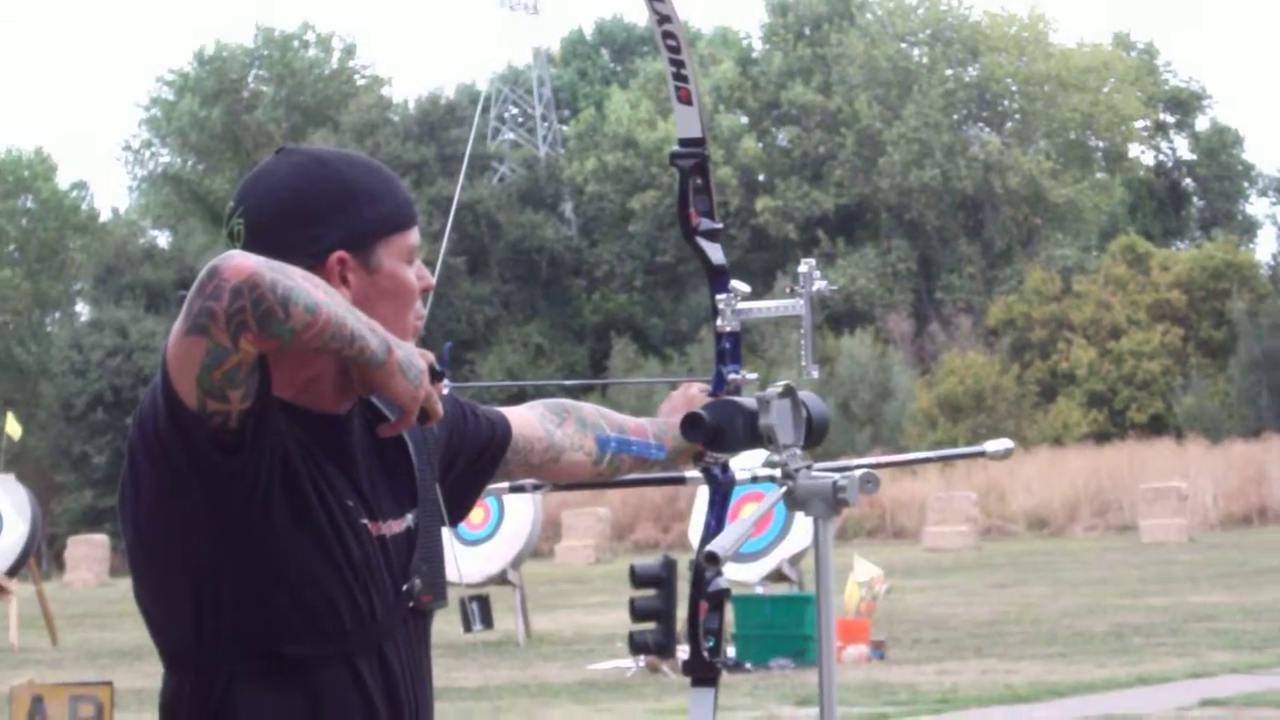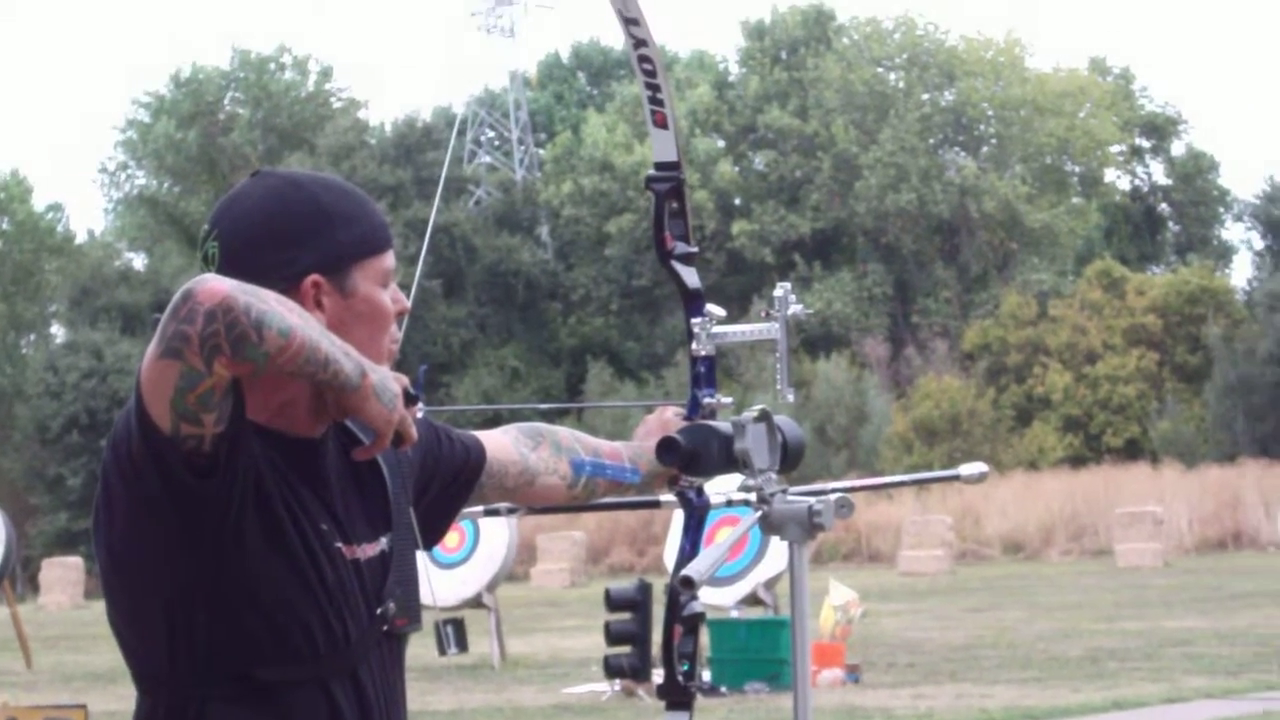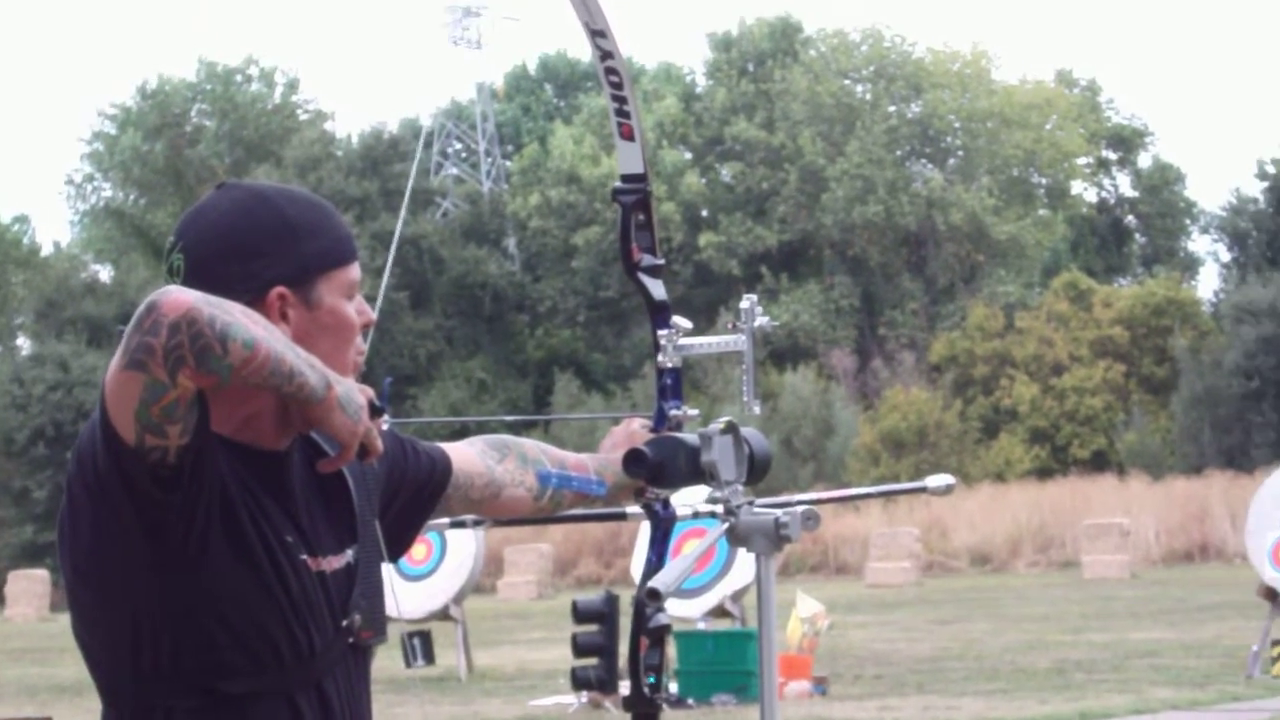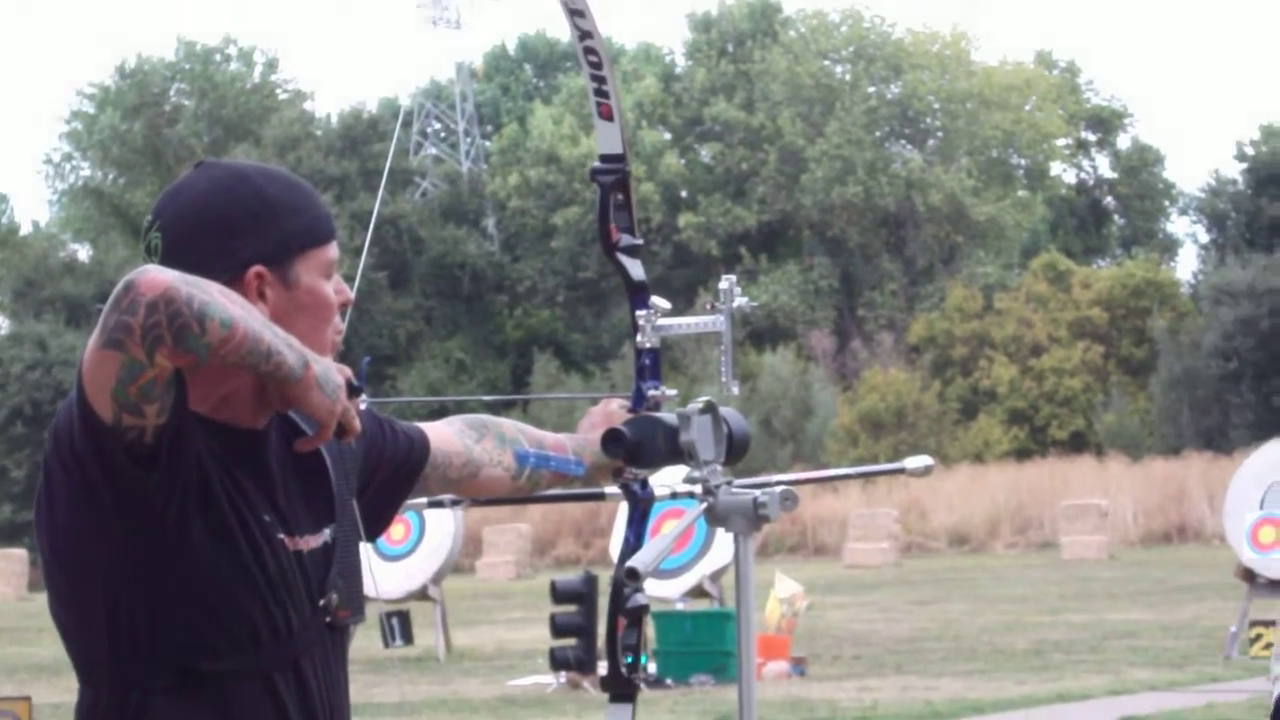
dt=0.2s
person 1, frame 1
left shoulder: (404, 426)
right shoulder: (210, 428)
left elbow: (548, 435)
right elbow: (235, 283)
left wrist: (667, 434)
right wrist: (379, 352)
person 1, frame 2
left shoulder: (377, 448)
right shoulder: (184, 453)
left elbow: (523, 458)
right elbow: (208, 307)
left wrist: (640, 458)
right wrist: (354, 379)
person 1, frame 3
left shoulder: (345, 461)
right shoulder: (152, 460)
left elbow: (490, 469)
right elbow: (173, 317)
left wrist: (607, 470)
right wrist: (318, 387)
person 1, frame 4
left shoulder: (320, 438)
right shoulder: (125, 442)
left elbow: (468, 448)
right elbow: (149, 297)
left wrist: (584, 450)
right wrist: (295, 368)
